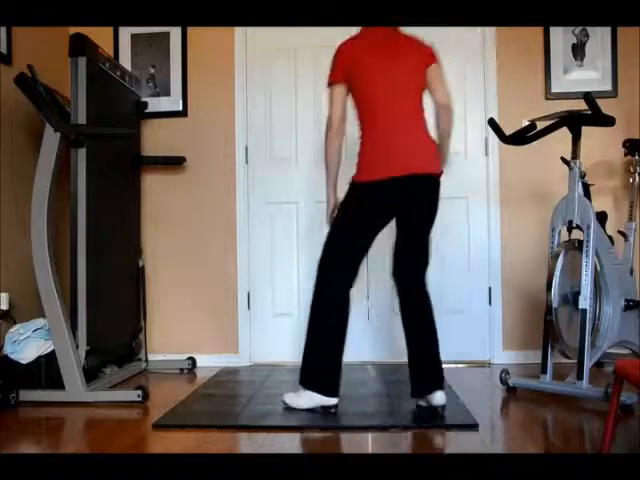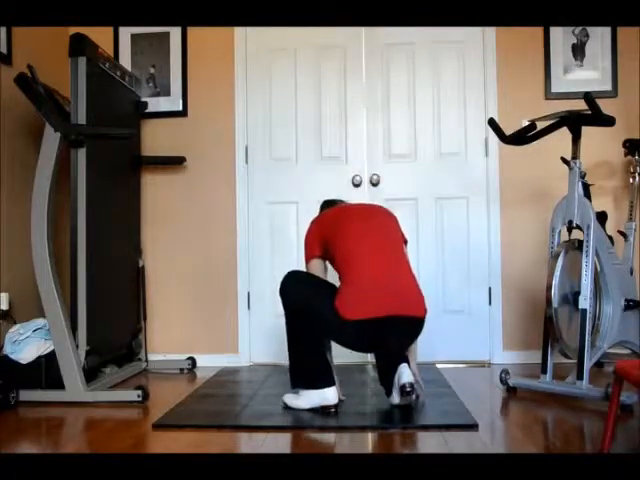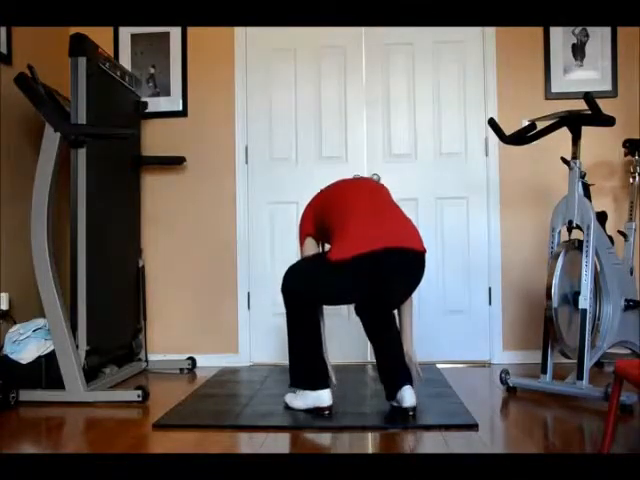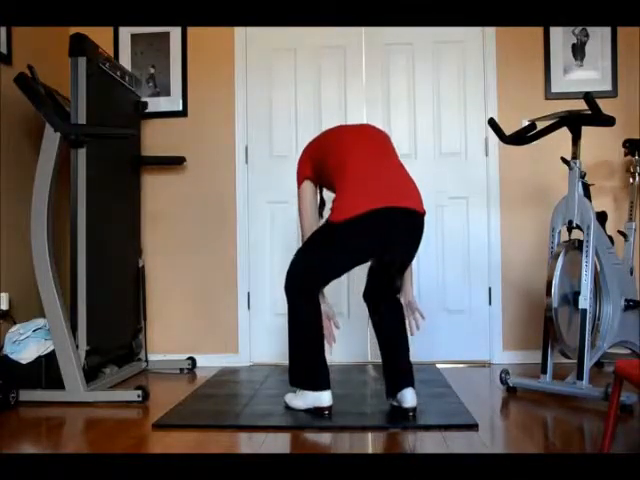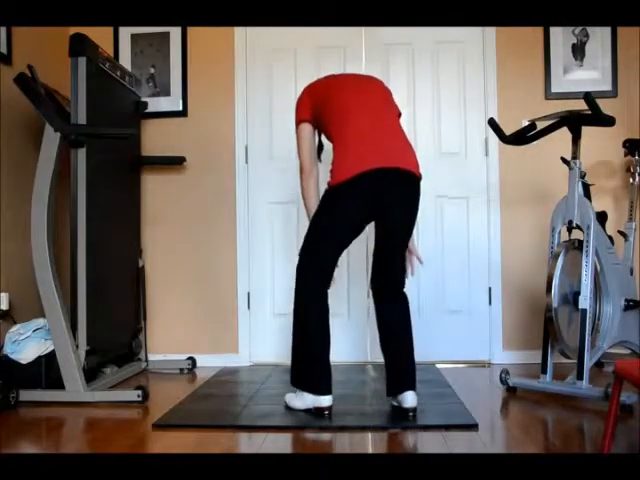
dt=1s
person 1, frame 1
left shoulder: (348, 49)
right shoulder: (419, 47)
left elbow: (335, 125)
right elbow: (444, 105)
left wrist: (331, 192)
right wrist: (441, 154)
left hip: (379, 175)
right hip: (426, 173)
left knee: (336, 271)
right knee: (411, 276)
left ankle: (320, 388)
right ankle: (430, 386)
person 1, frame 2
left shoulder: (320, 224)
right shoulder: (385, 215)
left elbow: (318, 293)
left wrist: (327, 369)
right wrist: (409, 358)
left hip: (358, 323)
right hip: (411, 323)
left knee: (293, 287)
left ankle: (319, 388)
right ankle: (399, 370)
person 1, frame 3
left shoulder: (315, 209)
right shoulder: (377, 189)
left elbow: (313, 281)
left wrist: (320, 352)
right wrist: (405, 340)
left hip: (358, 259)
right hip: (413, 258)
left knee: (294, 285)
right knee: (376, 308)
left ankle: (315, 390)
right ankle: (402, 388)
person 1, frame 4
left shoulder: (312, 153)
right shoulder: (377, 136)
left elbow: (311, 232)
left wrist: (320, 299)
right wrist: (406, 289)
left hip: (359, 216)
right hip: (412, 215)
left knee: (299, 283)
right knee: (382, 293)
left ankle: (315, 390)
right ankle: (403, 389)
person 1, frame 5
left shoulder: (311, 95)
right shoulder: (377, 86)
left elbow: (308, 170)
left wrist: (320, 231)
right wrist: (403, 235)
left hip: (355, 179)
right hip: (406, 176)
left knee: (312, 278)
right knee: (390, 284)
left ankle: (315, 391)
right ankle: (404, 390)
